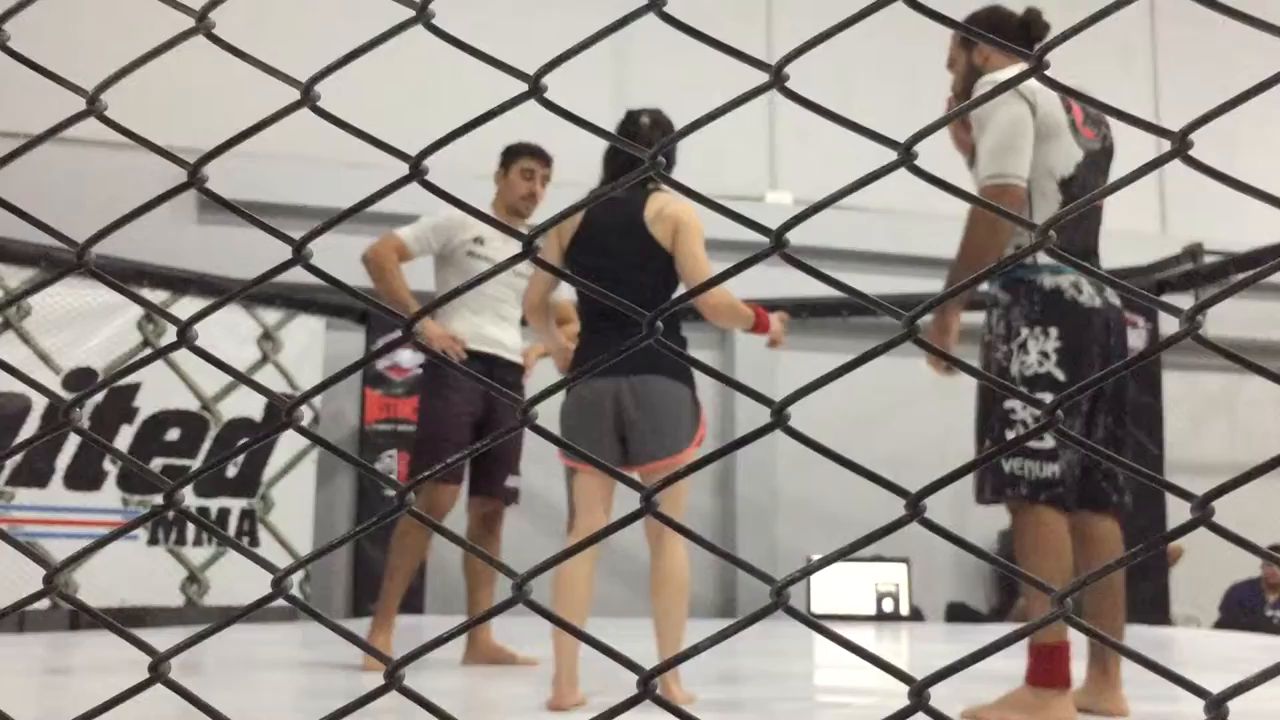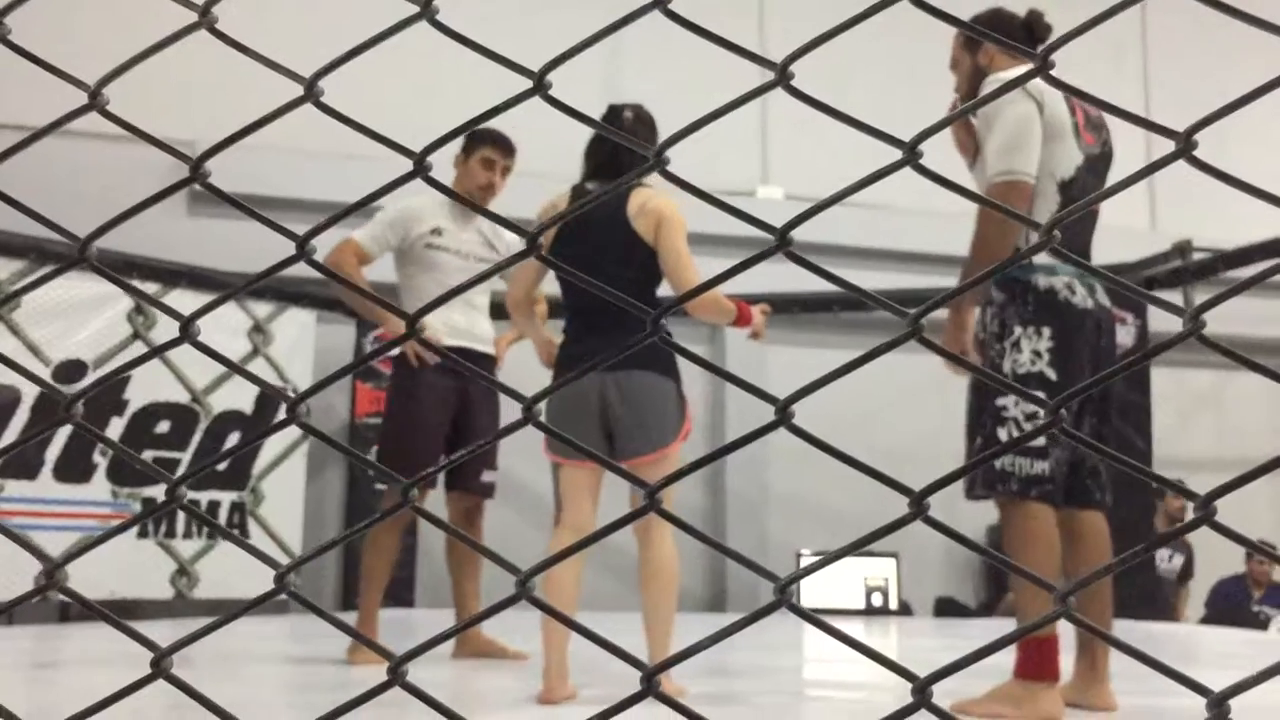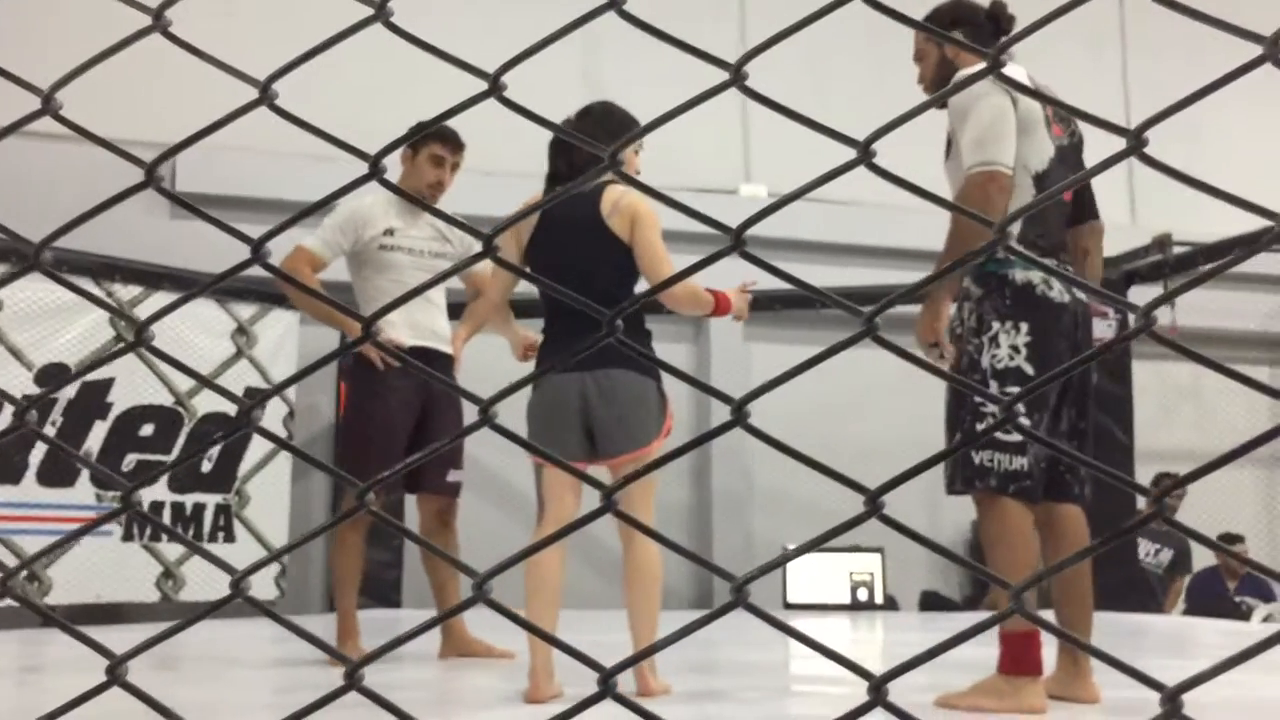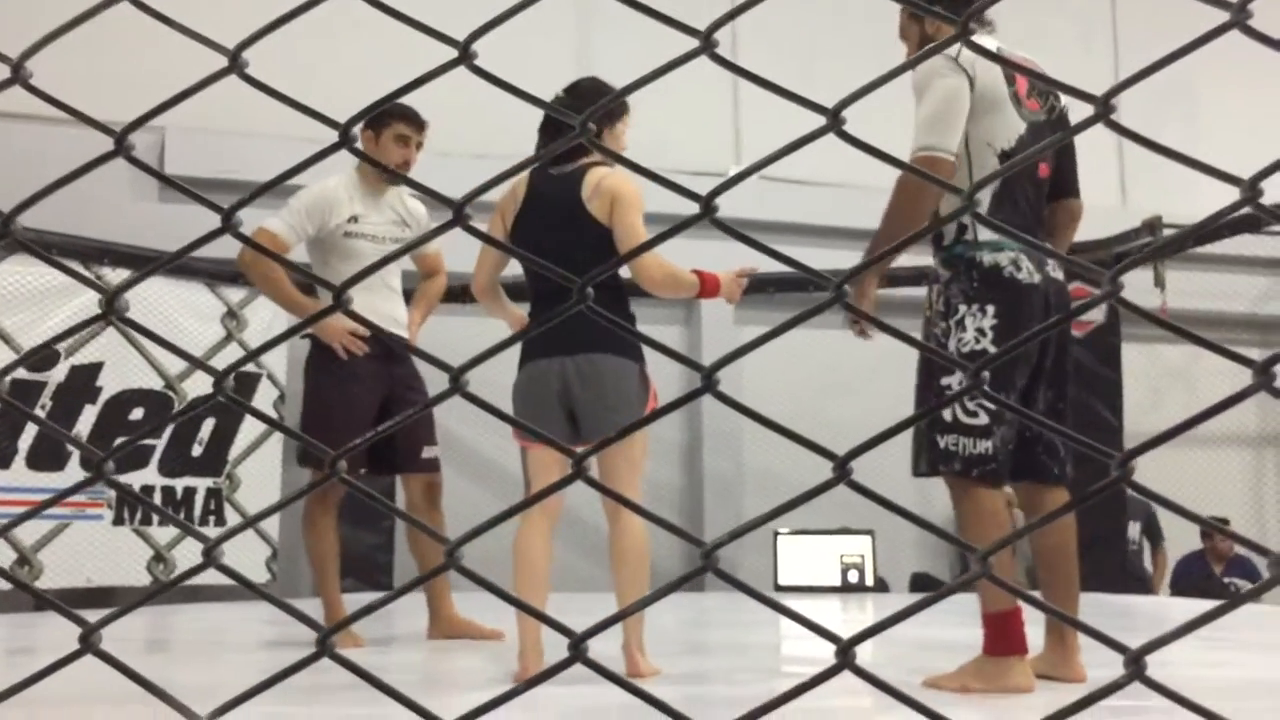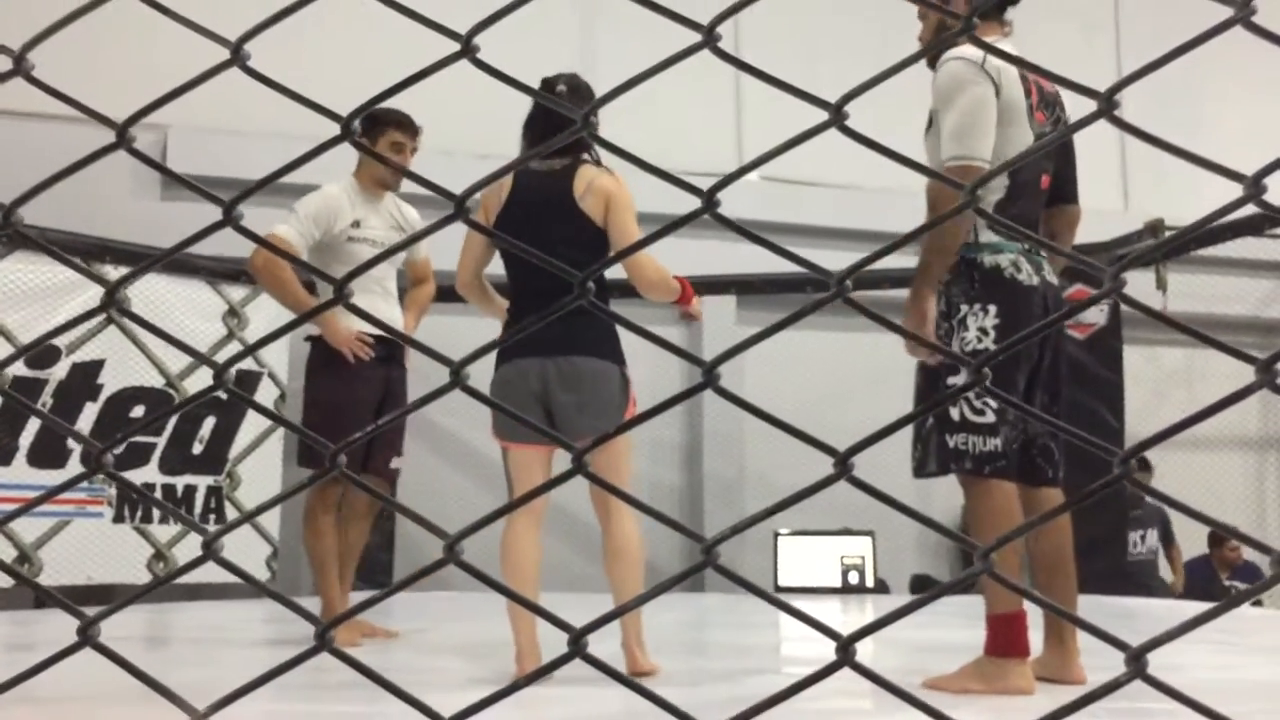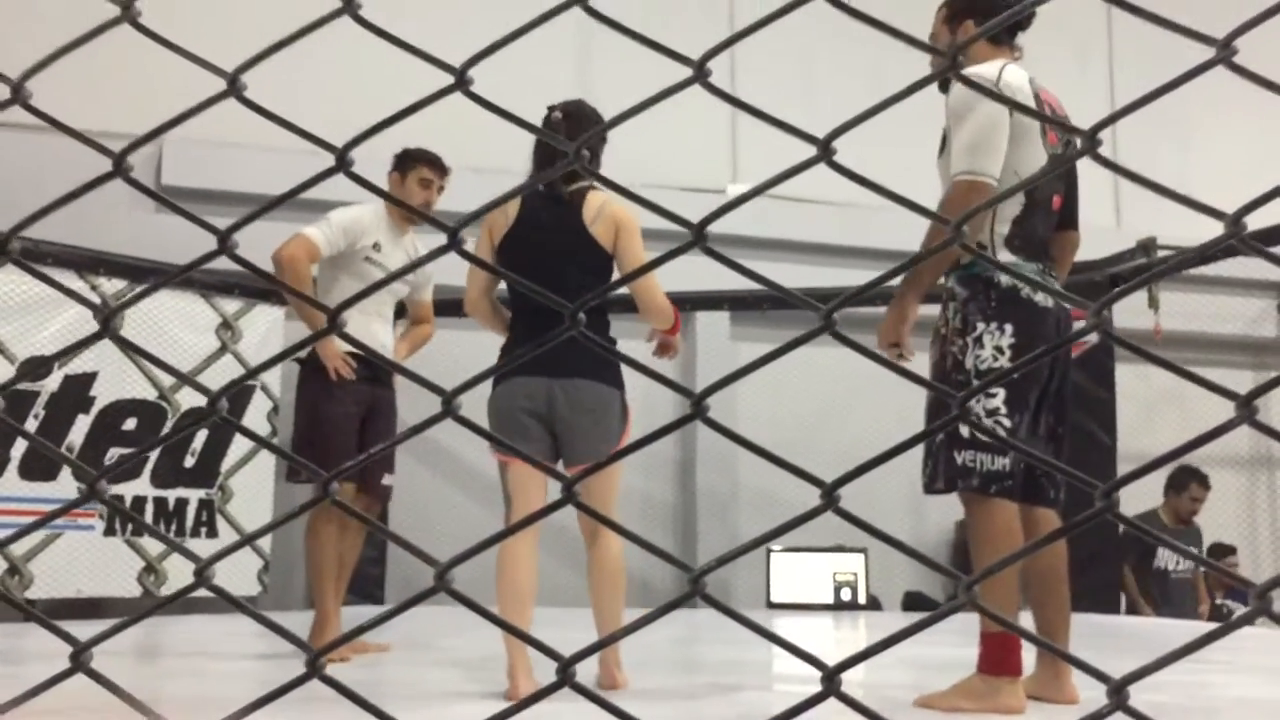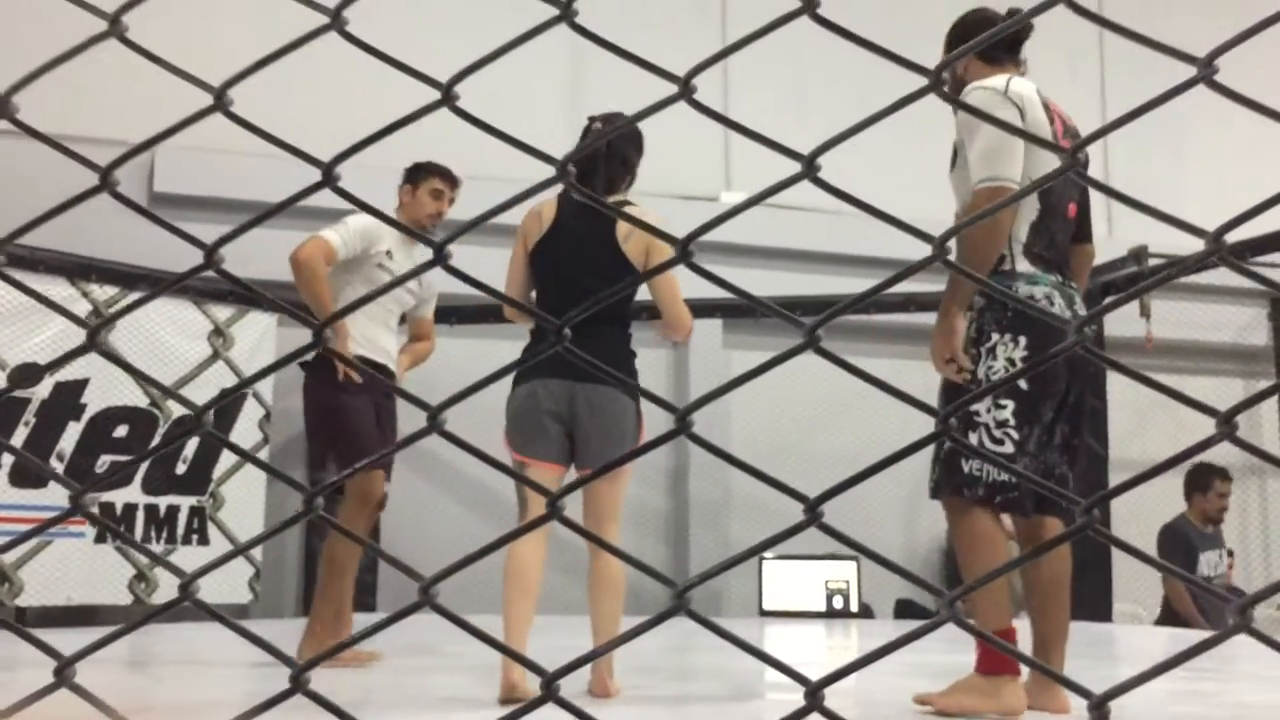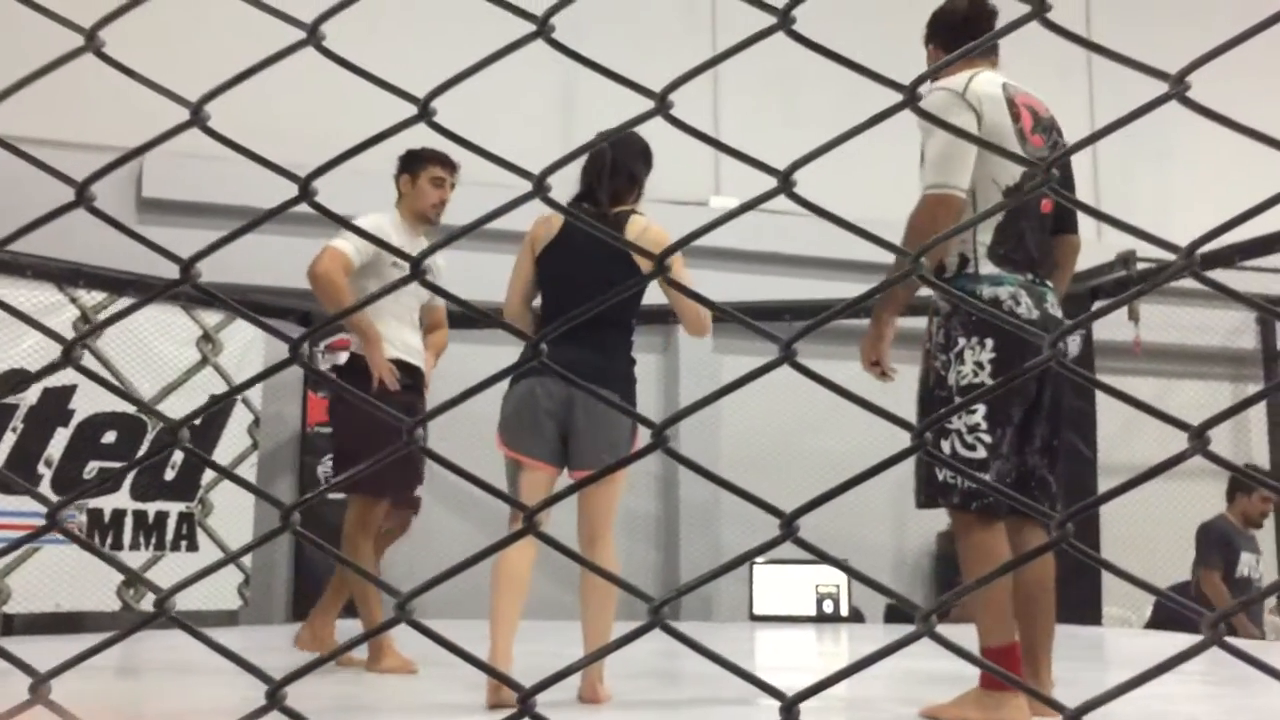
dt=0.5s
person 1, frame 1
left shoulder: (1003, 90)
right shoulder: (1081, 111)
left elbow: (1002, 206)
left wrist: (947, 304)
right wrist: (975, 152)
left hip: (1040, 305)
right hip: (1094, 306)
left knee: (1034, 492)
right knee: (1091, 496)
person 1, frame 2
left shoulder: (1009, 90)
right shoulder: (1082, 112)
left elbow: (1010, 203)
left wrist: (963, 303)
right wrist: (975, 154)
left hip: (1033, 302)
right hip: (1085, 306)
left knee: (1022, 486)
right knee: (1078, 494)
person 1, frame 3
left shoulder: (980, 87)
right shoulder: (1049, 108)
left elbow: (985, 191)
right elbow: (1086, 233)
left wrist: (936, 296)
left hip: (1010, 300)
right hip: (1059, 304)
left knee: (999, 483)
right knee: (1057, 489)
person 1, frame 4
left shoulder: (947, 61)
right shoulder: (1036, 79)
left elbow: (929, 175)
right elbow: (1067, 207)
left wrist: (871, 271)
left hip: (981, 280)
right hip: (1042, 284)
left knee: (970, 463)
right knee: (1040, 469)
left ankle: (1004, 654)
right ankle: (1062, 648)
person 1, frame 5
left shoulder: (965, 63)
right shoulder: (1040, 84)
left elbow: (962, 184)
right elbow: (1065, 209)
left wrist: (922, 290)
left hip: (982, 283)
right hip: (1035, 284)
left knee: (983, 465)
right knee: (1035, 471)
left ankle: (1007, 656)
right ankle: (1062, 649)
person 1, frame 6
left shoulder: (979, 83)
right shoulder: (1049, 106)
left elbow: (969, 199)
left wrist: (907, 296)
left hip: (992, 301)
right hip: (1042, 307)
left knee: (986, 483)
right knee: (1034, 490)
person 1, frame 7
left shoulder: (988, 95)
right shoulder: (1058, 118)
left elbow: (993, 204)
left wrist: (952, 312)
left hip: (1009, 313)
right hip: (1059, 319)
left knee: (969, 490)
right knee: (1040, 503)
person 1, frame 8
left shoulder: (952, 93)
right shoulder: (1042, 114)
left elbow: (942, 208)
right elbow: (1066, 241)
left wrist: (885, 314)
left hip: (979, 313)
right hip: (1037, 319)
left knee: (972, 501)
right knee: (1026, 506)
person 2, frame 1
left shoulder: (574, 214)
right shoulder: (673, 210)
left elbow: (534, 305)
right elbow: (710, 302)
left wrist: (559, 347)
right wrist: (765, 322)
left hip: (591, 382)
right hip: (658, 380)
left knee: (584, 530)
right knee: (667, 533)
left ankle: (565, 681)
right ankle: (670, 679)
person 2, frame 2
left shoulder: (556, 209)
right shoulder: (655, 206)
left elbow: (517, 301)
right elbow: (693, 297)
left wrist: (542, 341)
right wrist: (747, 316)
left hip: (577, 376)
right hip: (645, 375)
left knee: (572, 525)
right knee: (655, 525)
left ankle: (555, 674)
right ankle: (661, 671)
person 2, frame 3
left shoulder: (532, 211)
right shoulder: (629, 202)
left elbow: (490, 303)
right elbow: (671, 291)
right wrist: (725, 302)
left hip: (557, 376)
right hip: (624, 374)
left knee: (553, 525)
right knee: (638, 524)
left ankle: (540, 674)
right ankle: (646, 670)
person 2, frame 4
left shoulder: (519, 190)
right shoulder: (613, 183)
left elbow: (482, 284)
right elbow: (649, 274)
right wrist: (717, 284)
left hip: (541, 359)
right hip: (608, 356)
left knee: (539, 508)
right knee: (624, 505)
left ankle: (530, 654)
right ankle: (634, 651)
person 2, frame 5
left shoulder: (501, 186)
right shoulder: (603, 183)
left elbow: (467, 279)
right elbow: (645, 277)
right wrist: (685, 294)
left hip: (520, 359)
right hip: (589, 355)
left knee: (525, 506)
right knee: (614, 503)
left ankle: (527, 653)
right ankle: (634, 644)
person 2, frame 6
left shoulder: (505, 209)
right shoulder: (610, 211)
left elbow: (476, 301)
right elbow: (651, 304)
right wrist: (671, 328)
left hip: (520, 380)
right hip: (590, 380)
left knee: (522, 523)
right knee: (601, 528)
left ankle: (519, 670)
right ankle: (611, 663)
person 2, frame 7
left shoulder: (541, 215)
right shoulder: (642, 227)
left elbow: (513, 305)
right elbow: (679, 325)
right wrist: (674, 327)
left hip: (540, 382)
right hip: (608, 386)
left knee: (532, 522)
right knee: (605, 532)
left ankle: (514, 663)
right ankle: (603, 671)
person 2, frame 8
left shoulder: (547, 225)
right shoulder: (648, 234)
left elbow: (514, 312)
right elbow: (698, 324)
left hip: (537, 383)
right hip: (605, 390)
left knee: (523, 524)
right knee: (597, 538)
left ankle: (500, 664)
right ankle: (593, 676)
person 3, frame 1
right shoulder: (458, 224)
left elbow: (569, 321)
right elbow: (378, 255)
left wrist: (538, 351)
right wrist: (422, 322)
left hip: (507, 378)
right hip: (456, 366)
left knee: (489, 510)
right knee: (436, 496)
left ankle: (480, 639)
right ankle: (381, 625)
person 3, frame 2
left shoulder: (503, 239)
right shoulder: (414, 213)
right elbow: (339, 262)
left wrist: (507, 340)
right wrist: (392, 323)
left hip: (480, 371)
right hip: (426, 363)
left knee: (469, 505)
right knee: (403, 499)
left ankle: (469, 633)
right ankle: (365, 632)
person 3, frame 3
left shoulder: (454, 231)
right shoulder: (363, 212)
left elbow: (488, 293)
right elbow: (293, 272)
right wrist: (355, 329)
left hip: (439, 370)
right hip: (384, 366)
left knee: (441, 505)
right knee: (361, 503)
left ankle: (455, 634)
right ankle: (348, 636)
person 3, frame 4
left shoulder: (412, 210)
right shoulder: (325, 197)
left elbow: (435, 274)
right elbow: (254, 256)
left wrist: (414, 320)
right wrist: (315, 316)
left hip: (397, 356)
right hip: (344, 353)
left knee: (425, 484)
right knee: (328, 486)
left ankle: (442, 614)
right ankle: (335, 618)
person 3, frame 5
left shoulder: (407, 217)
right shoulder: (329, 203)
left elbow: (424, 281)
right elbow: (264, 261)
left wrist: (408, 324)
right wrist: (324, 319)
left hip: (391, 358)
right hip: (344, 354)
left knee: (370, 490)
right knee: (331, 485)
left ankle: (343, 608)
right ankle: (332, 612)
person 3, frame 6
left shoulder: (418, 257)
right shoulder: (353, 221)
left elbow: (424, 321)
right elbow: (287, 257)
left wrist: (399, 351)
right wrist: (322, 333)
left hip: (380, 379)
right hip: (335, 370)
left knee: (366, 502)
right knee: (336, 494)
left ankle: (334, 626)
right ankle: (325, 626)
person 3, frame 7
left shoulder: (425, 272)
right shoulder: (367, 229)
left elbow: (424, 338)
right elbow: (304, 257)
left wrist: (401, 363)
right wrist: (336, 331)
left hip: (381, 384)
right hip: (340, 373)
left knee: (366, 501)
right knee: (367, 488)
left ankle: (318, 634)
right ankle: (339, 627)
person 3, frame 8
left shoulder: (432, 259)
right shoulder: (376, 230)
right elbow: (323, 272)
left wrist: (428, 362)
right wrist: (369, 341)
left hip: (409, 388)
right hip: (369, 383)
left knee: (396, 517)
right knee: (368, 511)
left ankle: (319, 625)
right ankle: (379, 644)
